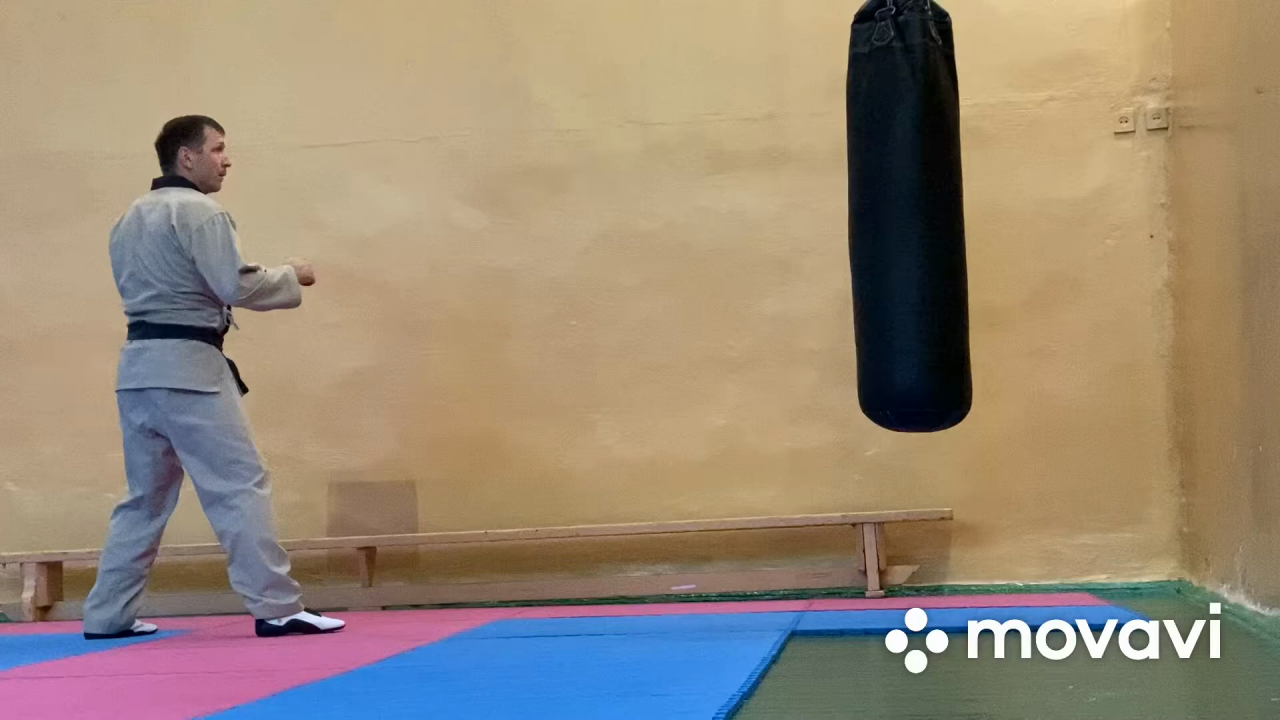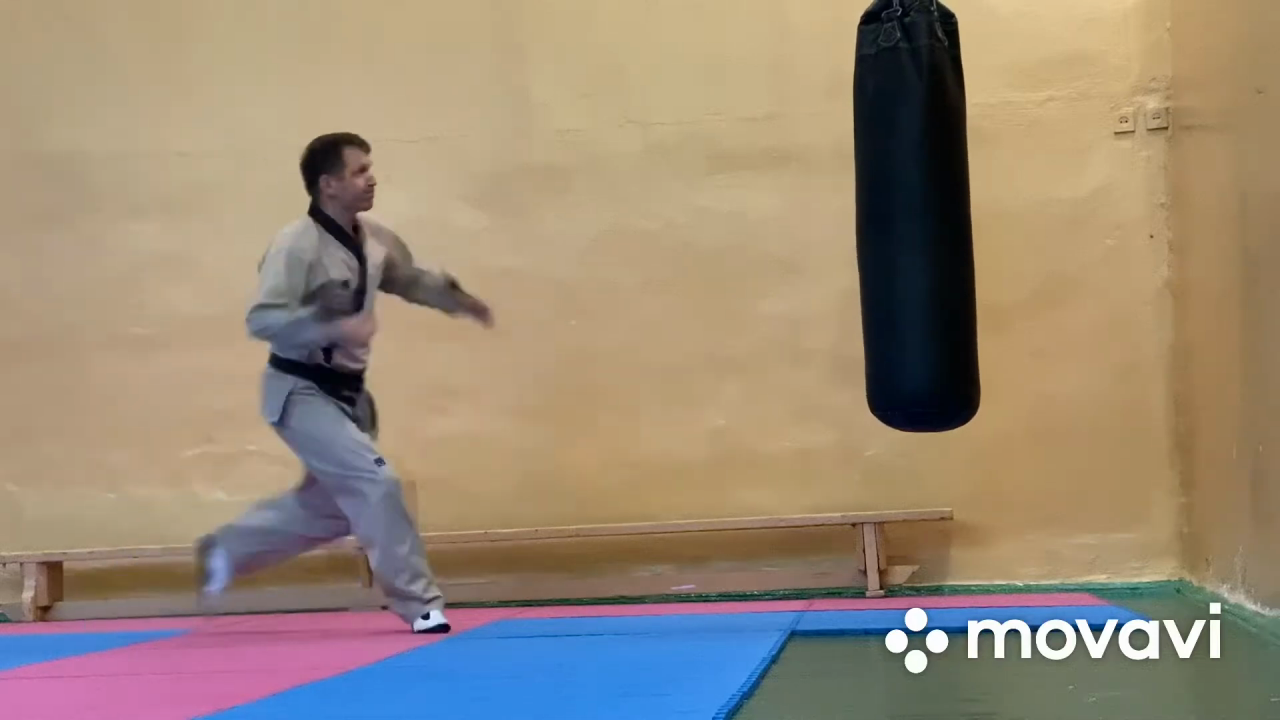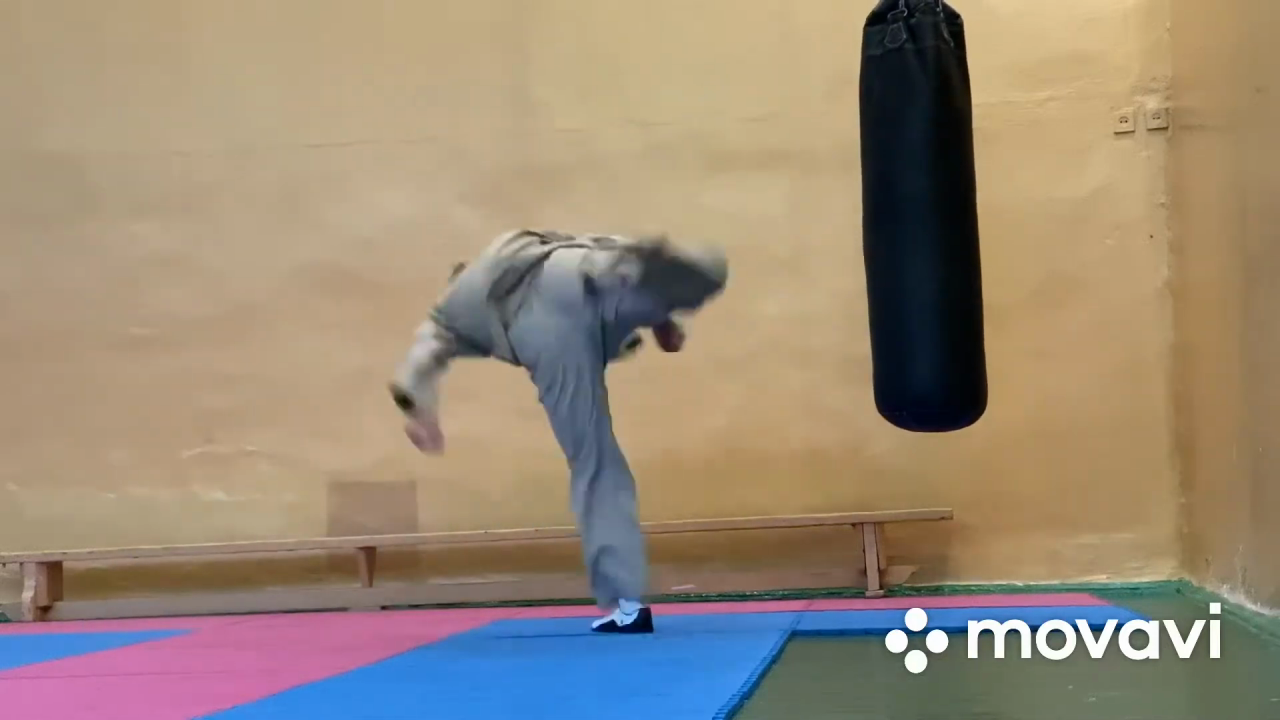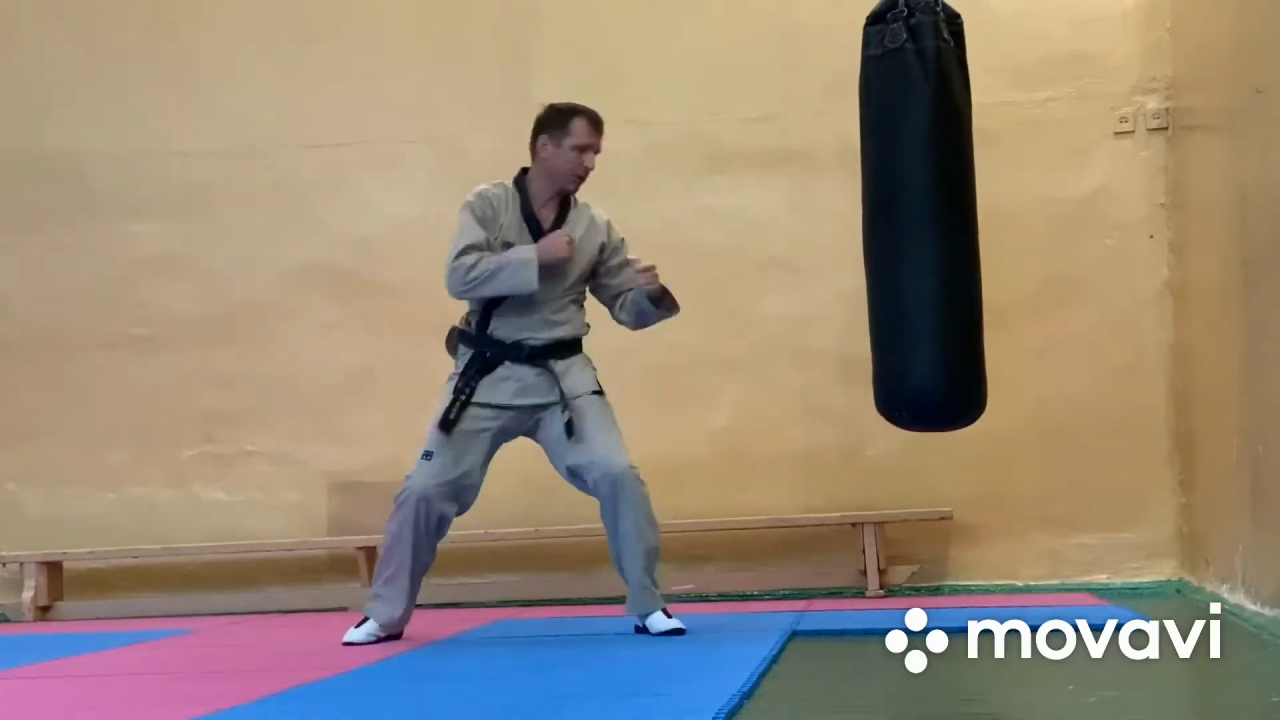
dt=0.7s
person 1, frame 1
left shoulder: (128, 218)
right shoulder: (197, 210)
right elbow: (235, 286)
right wrist: (293, 275)
left hip: (138, 363)
right hip: (187, 364)
left knee: (145, 496)
right knee: (239, 483)
left ankle: (108, 614)
right ankle: (276, 607)
person 1, frame 2
left shoulder: (370, 237)
right shoulder: (296, 246)
left elbow: (413, 280)
right elbow: (263, 319)
left wrist: (460, 301)
right wrist: (336, 330)
left hip: (341, 393)
right hip: (301, 395)
left knee: (331, 506)
right knee: (375, 485)
left ankle: (227, 552)
right ankle: (419, 602)
person 1, frame 3
left shoulder: (449, 311)
right shoulder: (526, 246)
left elbow: (423, 356)
right elbow: (609, 248)
left wrist: (416, 405)
right wrist: (663, 319)
left hip: (536, 335)
left knee: (597, 470)
left ankle: (627, 603)
person 1, frame 4
left shoulder: (596, 227)
right shoulder: (487, 205)
left elbow: (626, 308)
right elbow: (461, 277)
left wrist: (654, 295)
right wrist: (537, 257)
left hip: (562, 377)
right hip: (487, 376)
left knee: (617, 477)
right knee: (428, 490)
left ankle: (648, 607)
right ankle: (385, 614)
